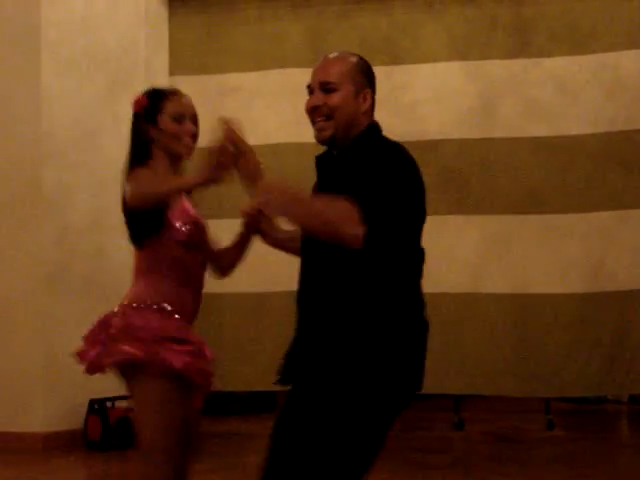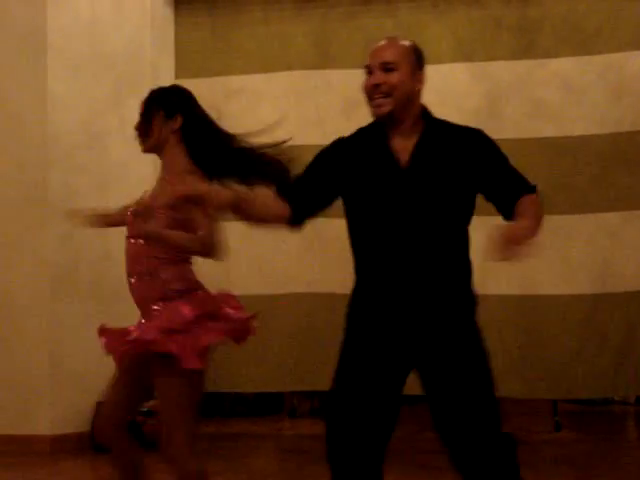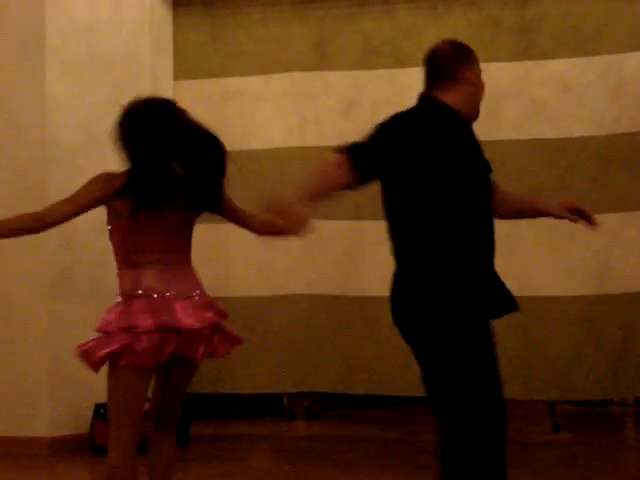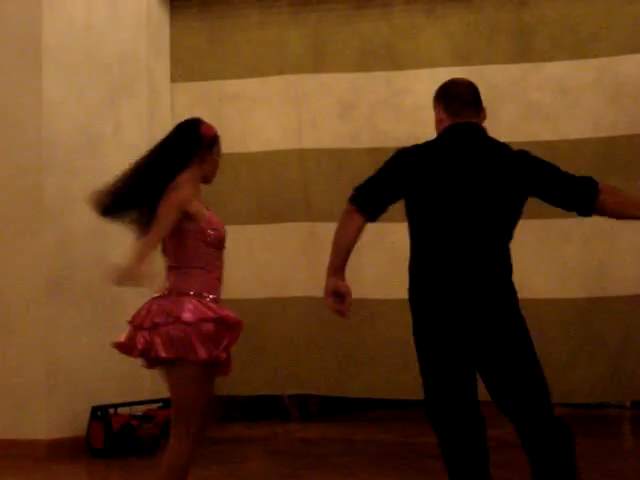
dt=0.3s
person 1, frame 1
left shoulder: (385, 162)
right shoulder: (332, 168)
left elbow: (348, 230)
left wrist: (260, 183)
right wrist: (273, 232)
left hip: (377, 357)
right hip: (330, 358)
person 1, frame 2
left shoulder: (465, 145)
right shoulder: (346, 153)
left elbow: (526, 198)
right elbow: (285, 206)
left wrist: (522, 226)
right wrist: (231, 199)
left hip: (448, 319)
right hip: (370, 320)
person 1, frame 3
left shoulder: (457, 137)
right shoulder: (417, 129)
left elbow: (484, 196)
right elbow: (351, 162)
left wrist: (548, 208)
right wrist: (304, 200)
right hip: (446, 303)
left knee: (465, 425)
right knee: (476, 431)
person 1, frame 4
left shoulder: (410, 161)
right shoulder: (514, 163)
left elbow: (355, 212)
right elbow: (595, 197)
left wrist: (335, 273)
left hip: (433, 311)
right hip: (493, 307)
left knee: (455, 423)
right knee: (536, 420)
person 2, frame 1
left shoulder: (176, 190)
right shoulder: (143, 177)
left elbow: (221, 266)
right elbow: (134, 198)
left wrist: (249, 226)
right wrist: (200, 177)
left hip: (174, 334)
right hip: (144, 334)
person 2, frame 2
left shoulder: (193, 183)
right shoulder: (165, 184)
left elbow: (209, 247)
right elbow: (135, 215)
left wrist: (151, 228)
right wrist: (113, 217)
left hip: (177, 323)
right hip: (158, 325)
left knee: (175, 447)
right knee: (109, 424)
person 2, frame 3
left shoulder: (113, 185)
right shoulder: (196, 186)
left elbow: (42, 219)
right elbow: (260, 225)
right wrist: (290, 225)
left hip: (137, 318)
right hip: (189, 315)
left knee: (121, 444)
right knee: (164, 426)
person 2, frame 4
right shoulder: (181, 196)
right elbow: (151, 236)
right wrist: (135, 265)
left hip: (179, 318)
right hip: (187, 319)
left knee: (189, 425)
right knee: (187, 430)
